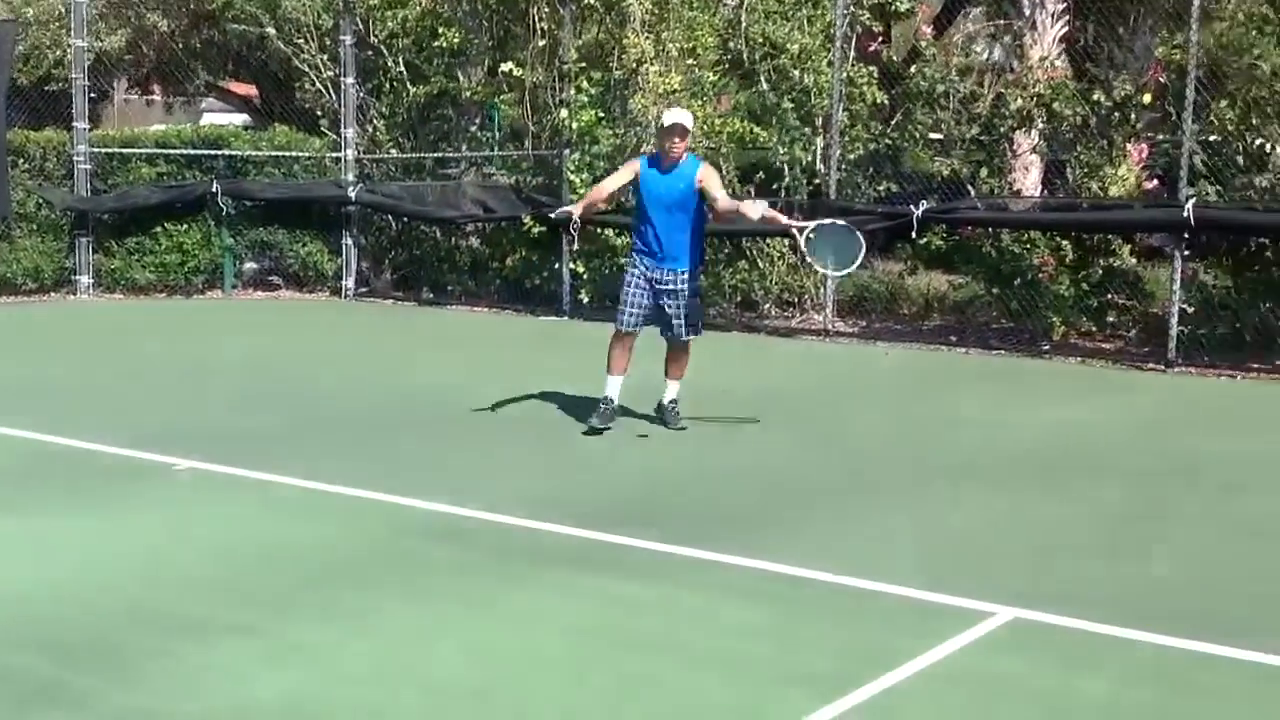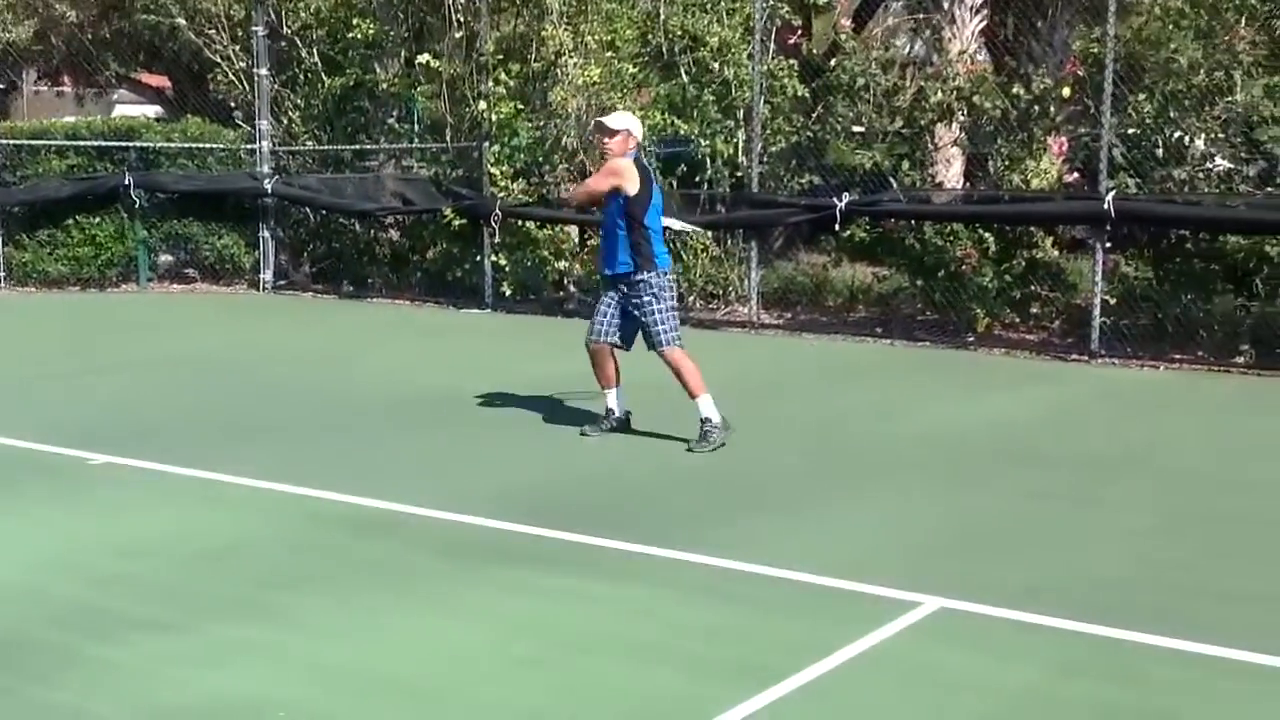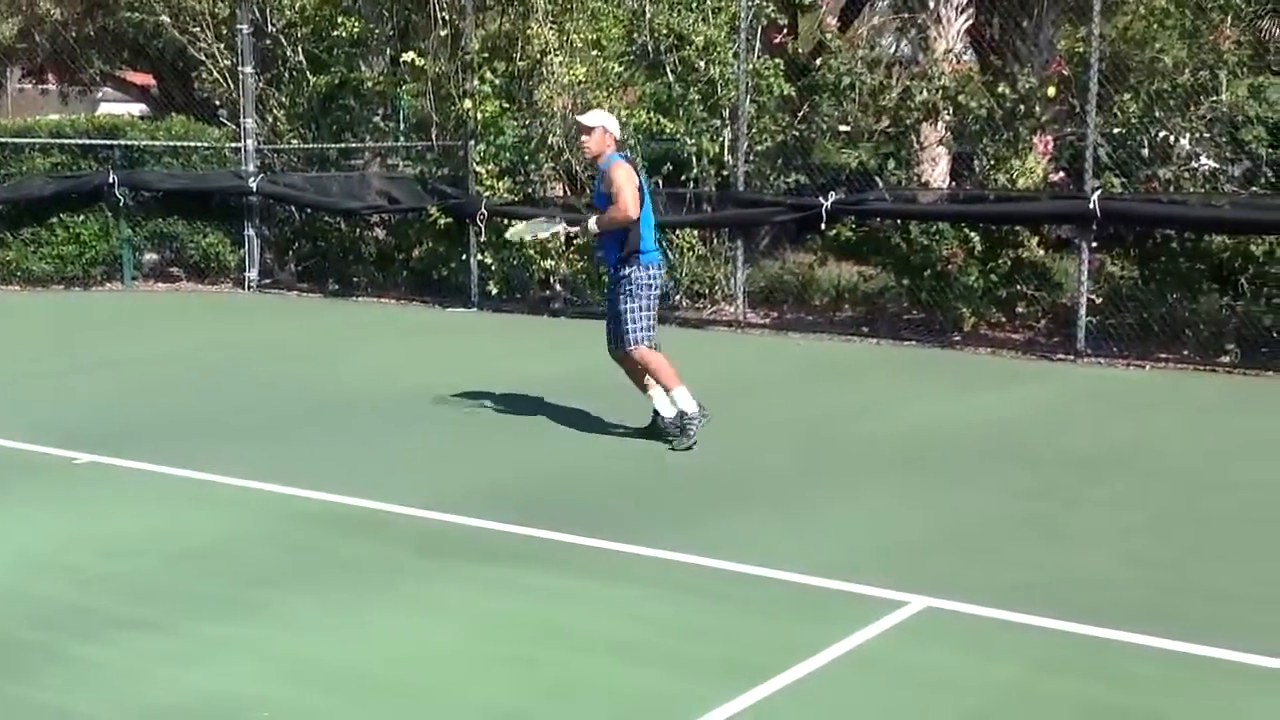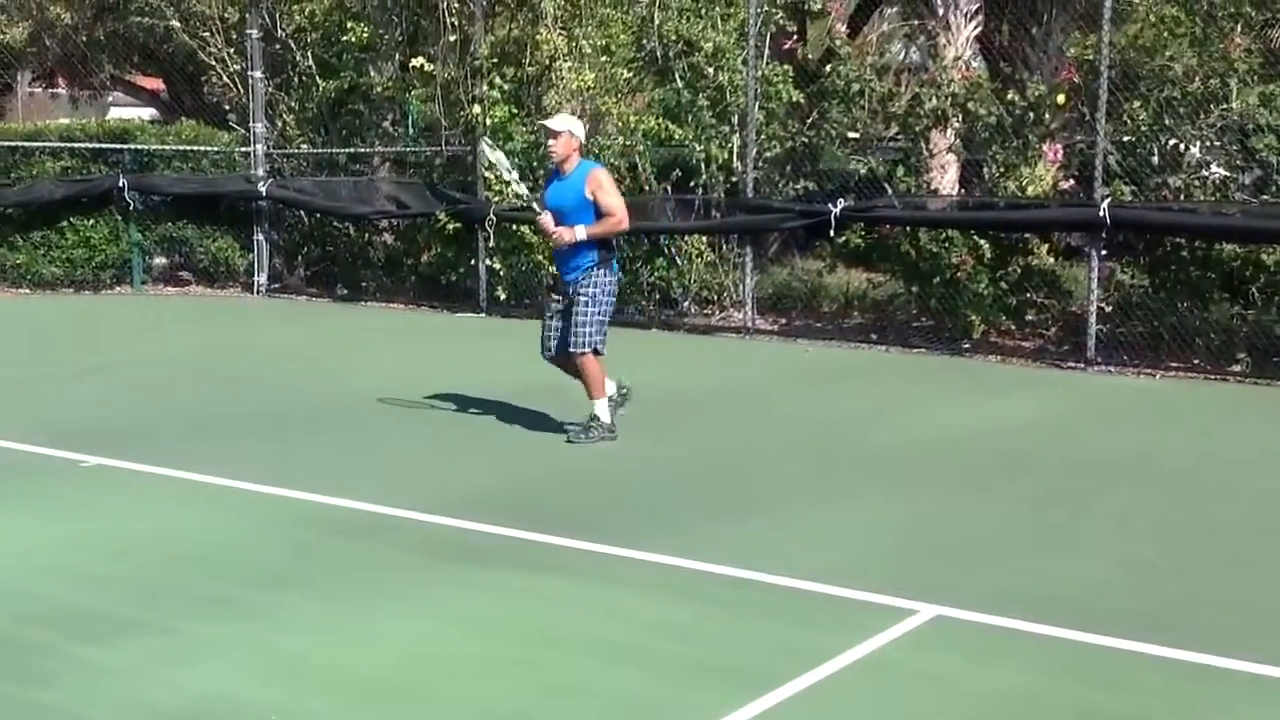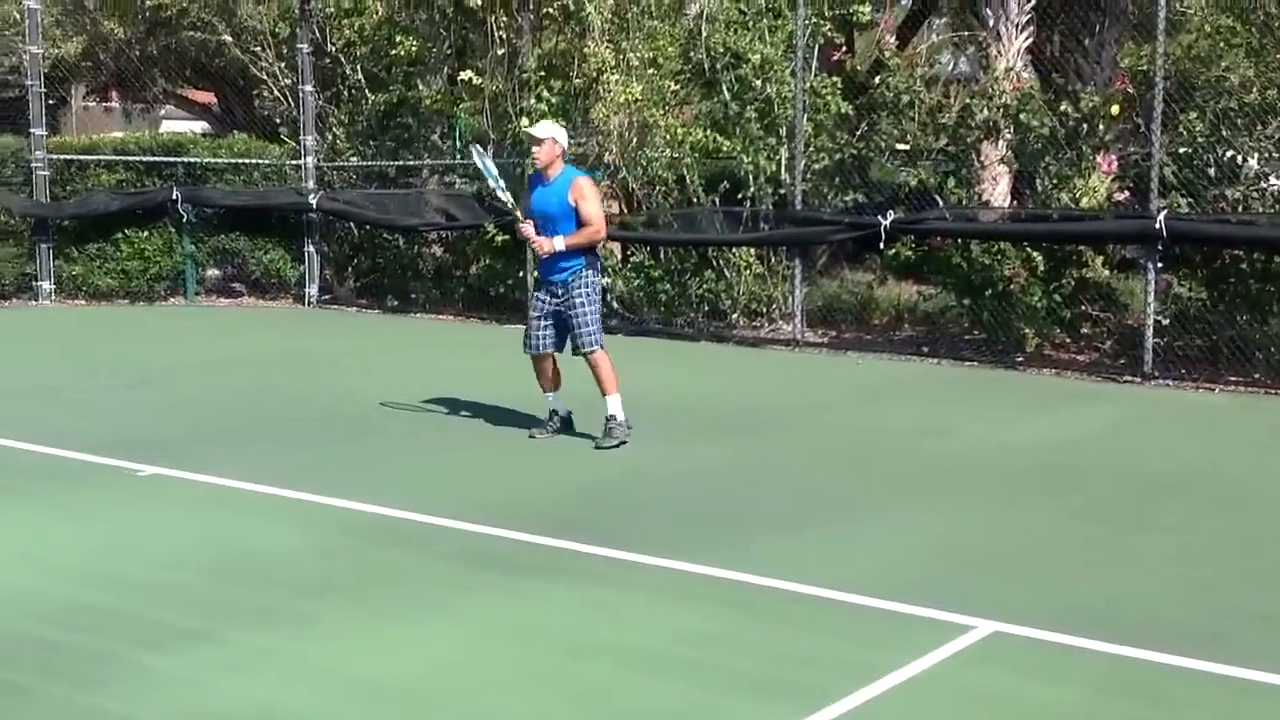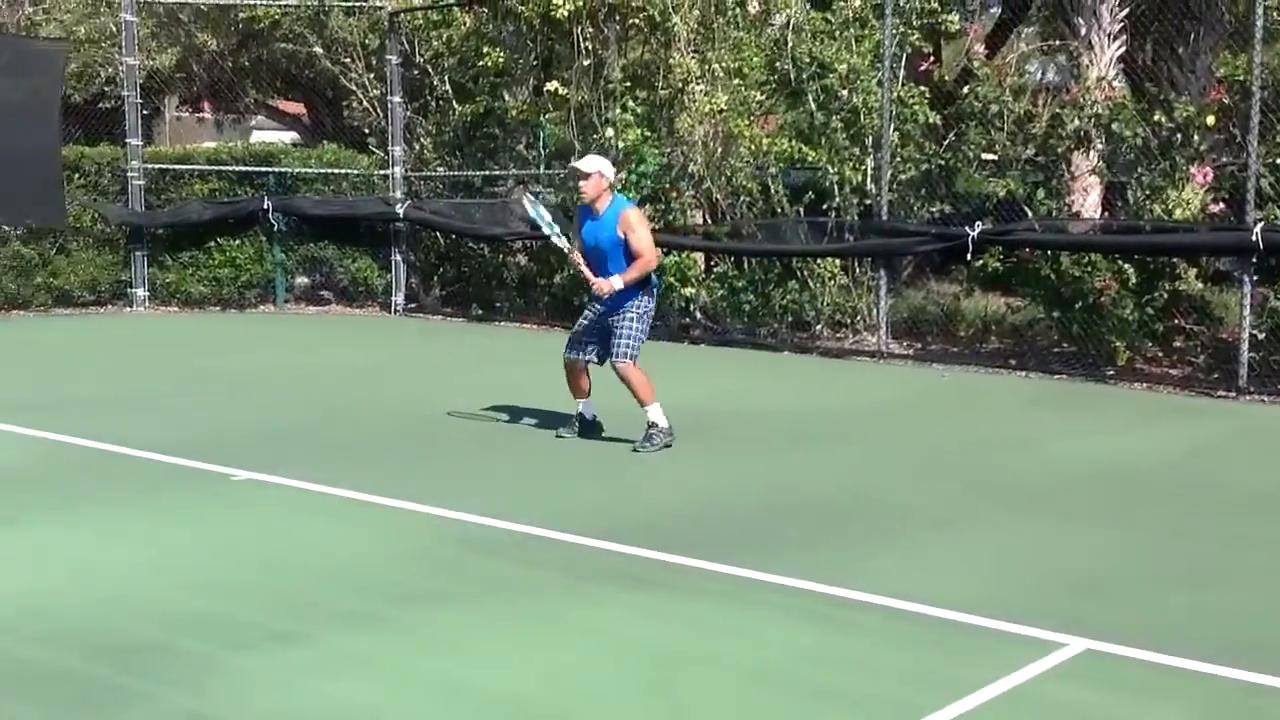
dt=0.4s
person 1, frame 1
left shoulder: (701, 171)
right shoulder: (640, 166)
left elbow: (724, 205)
right elbow: (604, 189)
left wrist: (752, 209)
right wrist: (581, 205)
left hip: (682, 271)
right hip: (642, 265)
left knee: (680, 340)
right knee: (624, 331)
left ankle: (668, 402)
right ankle: (609, 402)
person 1, frame 2
left shoulder: (621, 166)
right shoulder: (634, 171)
left elbow: (576, 196)
left wrist: (586, 183)
left hip: (649, 276)
right hip: (622, 278)
left knee: (668, 349)
right knee: (597, 342)
left ankle: (713, 421)
right ankle: (616, 414)
person 1, frame 3
left shoulder: (616, 168)
right shoulder: (605, 174)
left elbow: (628, 211)
left wrist: (593, 224)
right wrist: (595, 231)
left hip: (640, 269)
right hip: (623, 272)
left knee: (637, 348)
right knee: (620, 350)
left ankle: (690, 410)
right ankle: (665, 415)
person 1, frame 4
left shoulder: (595, 176)
right shoulder: (551, 179)
left elbow: (620, 221)
left wrist: (577, 232)
right wrist: (547, 227)
left hip: (596, 275)
right hip: (565, 278)
left knee: (583, 350)
right knee: (553, 350)
left ankle: (603, 419)
right ankle: (611, 390)
person 1, frame 5
left shoulder: (578, 183)
right shoulder: (534, 182)
left elbow: (598, 230)
left wrist: (557, 244)
right wrist: (528, 232)
left hip: (582, 277)
right hip: (548, 280)
left knee: (591, 349)
right knee: (540, 351)
left ankle: (617, 419)
right ankle: (558, 414)
person 1, frame 6
left shoulder: (628, 215)
right shoulder: (582, 214)
left elbow: (649, 260)
left wrist: (615, 283)
right wrist: (577, 260)
left hip: (635, 299)
right hip: (602, 301)
left knee: (623, 363)
right knee: (573, 358)
left ankle: (660, 426)
right ankle: (585, 418)
